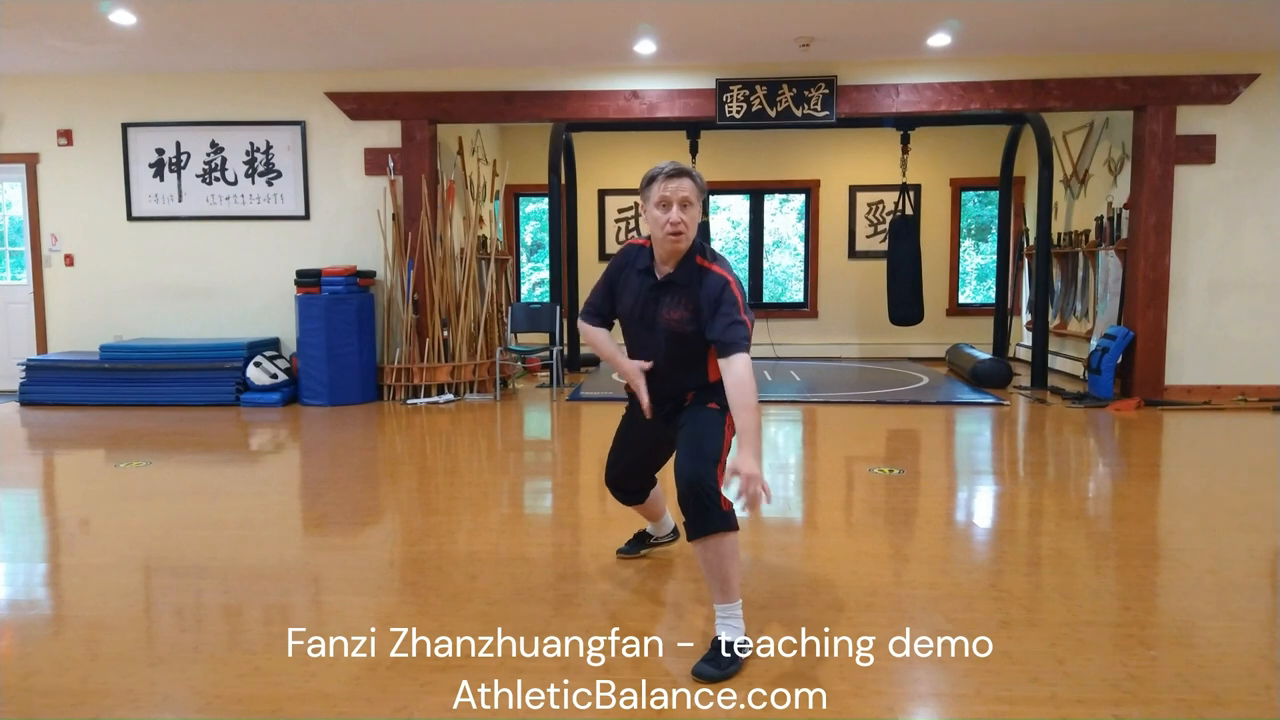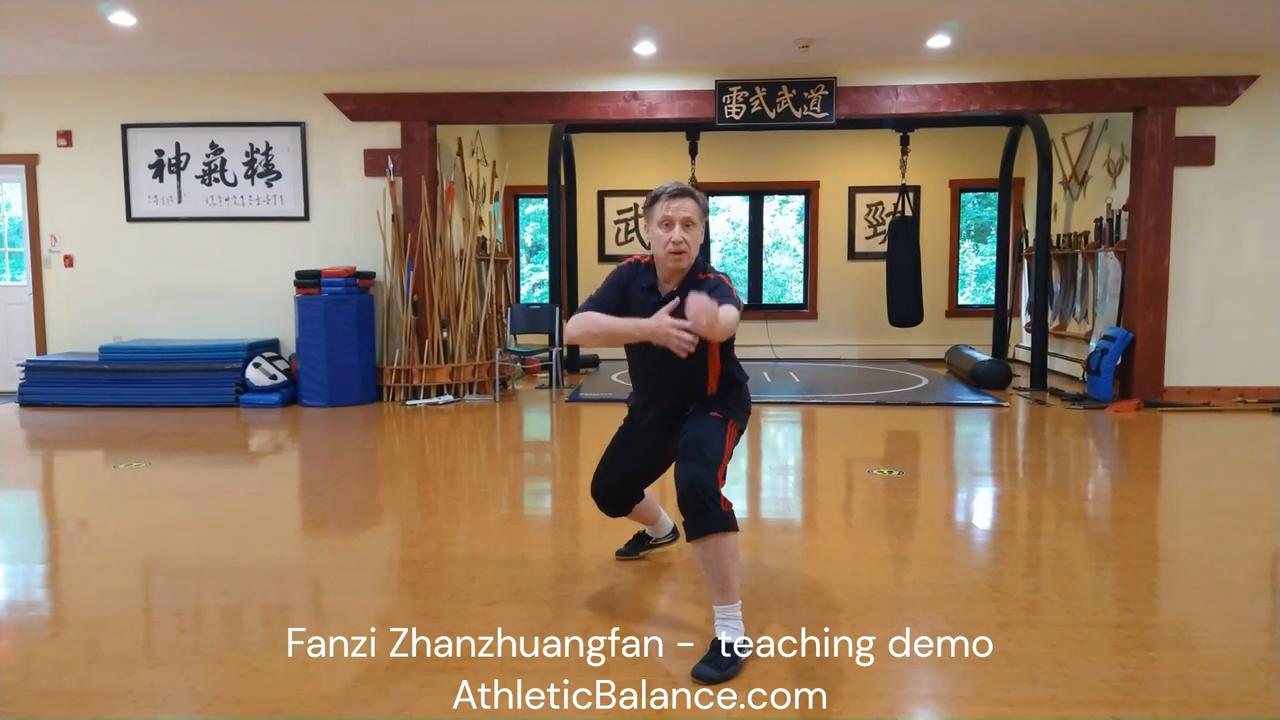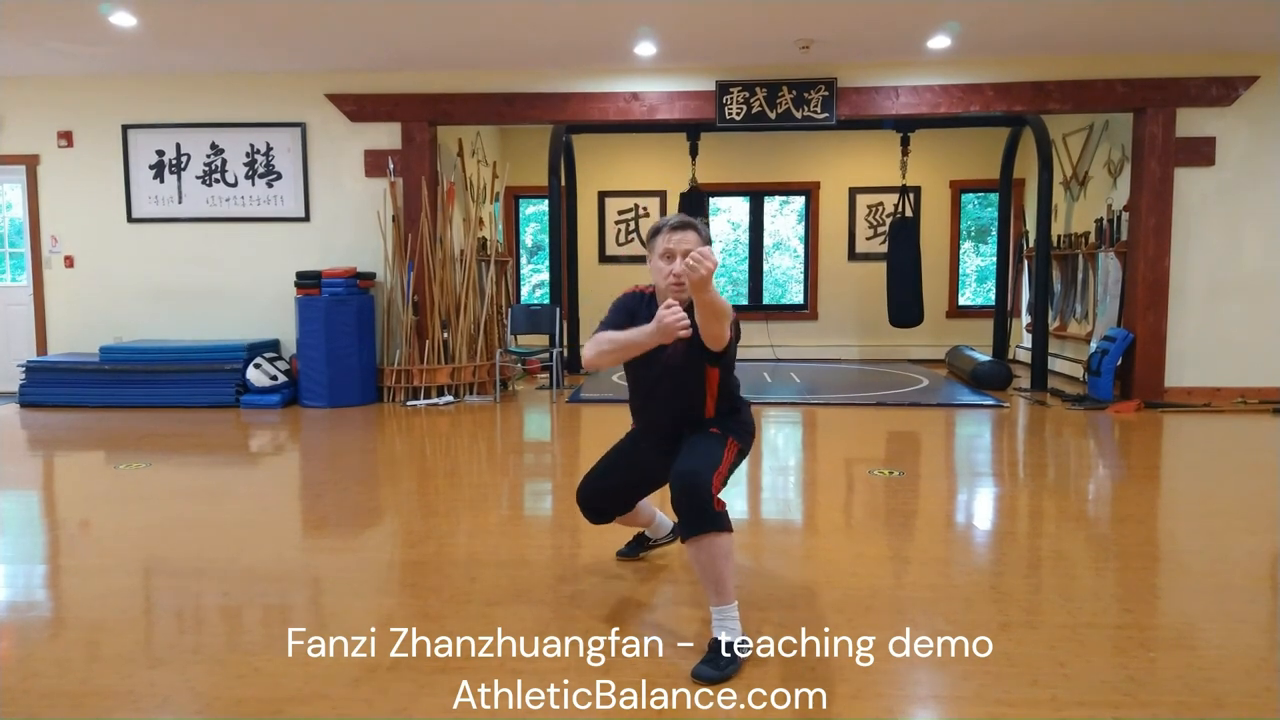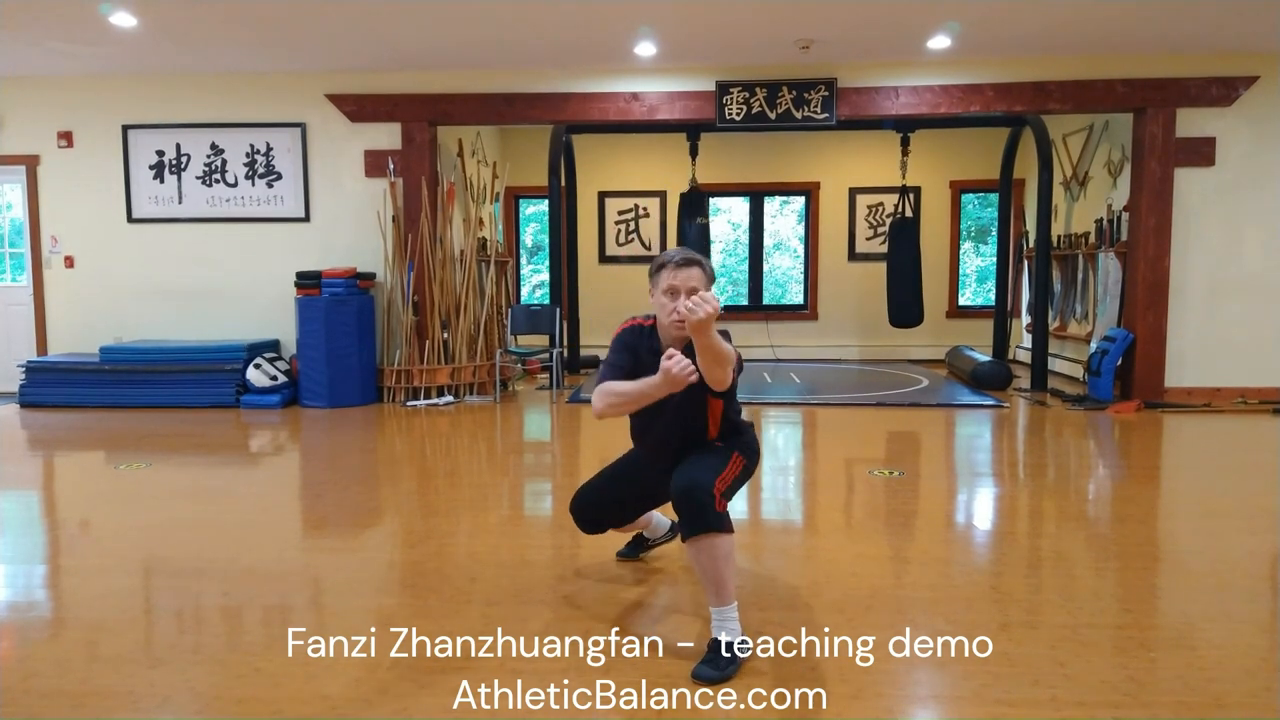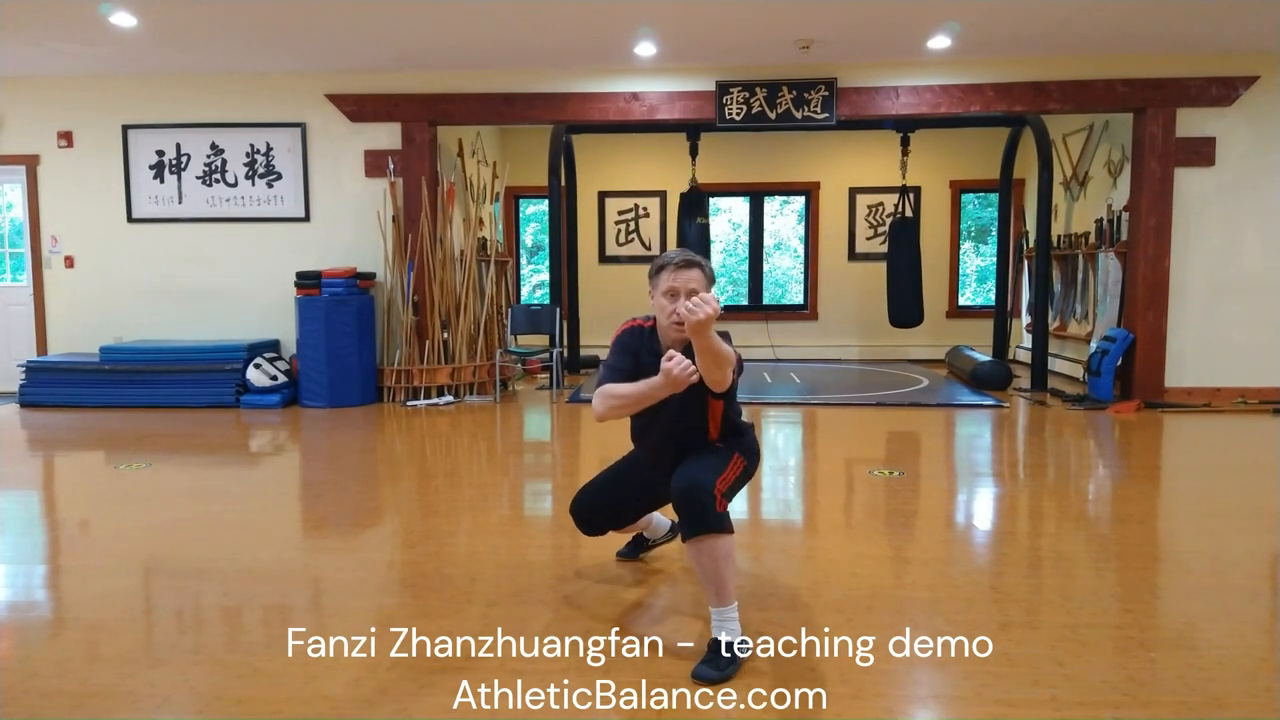
dt=0.3s
person 1, frame 1
left shoulder: (716, 280)
right shoulder: (628, 259)
left elbow: (737, 360)
right elbow: (590, 323)
left wrist: (748, 451)
right wrist: (621, 363)
left hip: (705, 399)
right hip: (649, 397)
left knee: (696, 487)
right knee: (621, 481)
left ankle: (731, 632)
right ankle: (661, 528)
person 1, frame 2
left shoulder: (714, 286)
right shoulder: (630, 276)
left elbow: (727, 318)
right elbow: (575, 328)
left wrist: (712, 320)
right wrist: (648, 330)
left hip: (712, 406)
right hip: (651, 409)
left knee: (697, 486)
right knee: (609, 492)
left ankle: (731, 633)
right ankle: (659, 529)
person 1, frame 3
left shoulder: (710, 314)
right shoulder: (633, 305)
left elbow: (719, 326)
right elbow: (591, 355)
left wrist: (703, 290)
right wrist: (654, 332)
left hip: (716, 428)
right hip: (653, 432)
left knee: (692, 487)
right knee: (593, 500)
left ankle: (728, 634)
right ankle: (658, 529)
person 1, frame 4
left shoulder: (715, 346)
right shoulder: (632, 335)
left elbow: (720, 374)
right elbow: (601, 403)
left wrist: (704, 332)
right wrist: (662, 383)
left hip: (720, 450)
right hip: (656, 455)
left knee: (694, 490)
right knee: (586, 511)
left ankle: (728, 634)
right ankle: (657, 528)
person 1, frame 5
left shoulder: (715, 349)
right shoulder: (632, 336)
left elbow: (719, 375)
right elbow: (602, 406)
left wrist: (703, 332)
right wrist: (663, 384)
left hip: (721, 450)
right hip: (656, 456)
left knee: (694, 491)
right knee: (587, 512)
left ankle: (728, 633)
right ankle: (657, 528)
